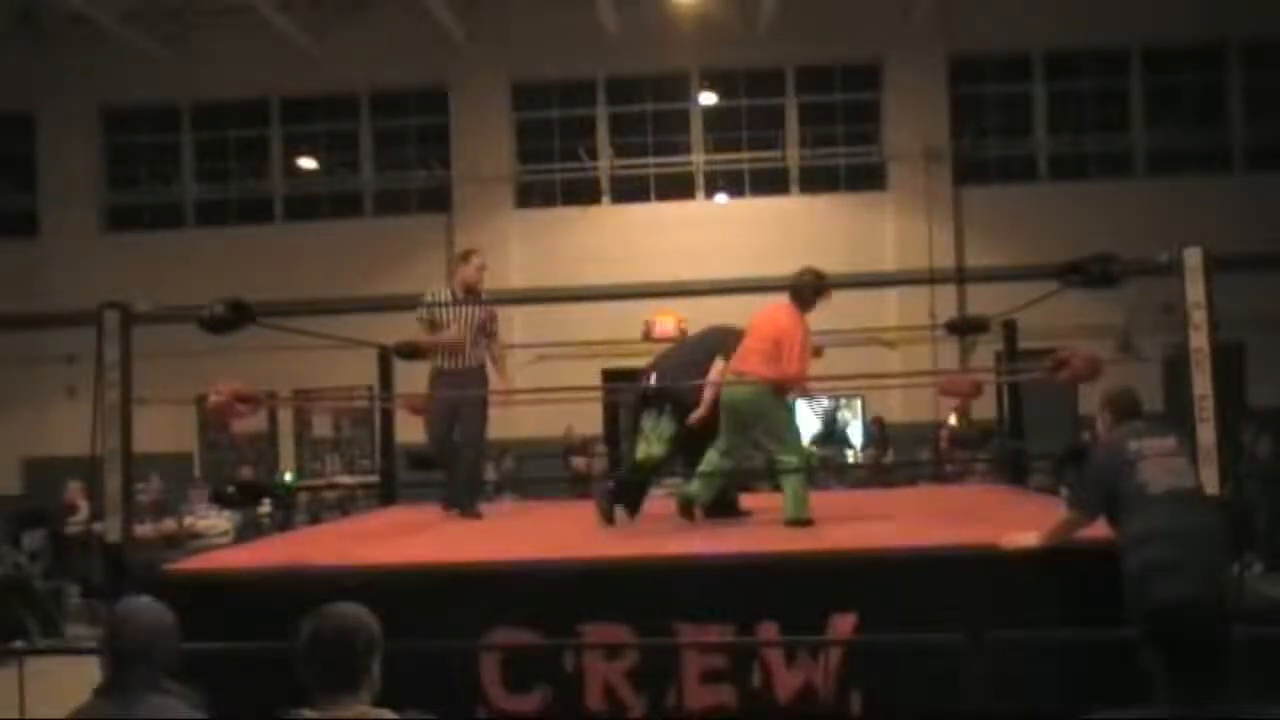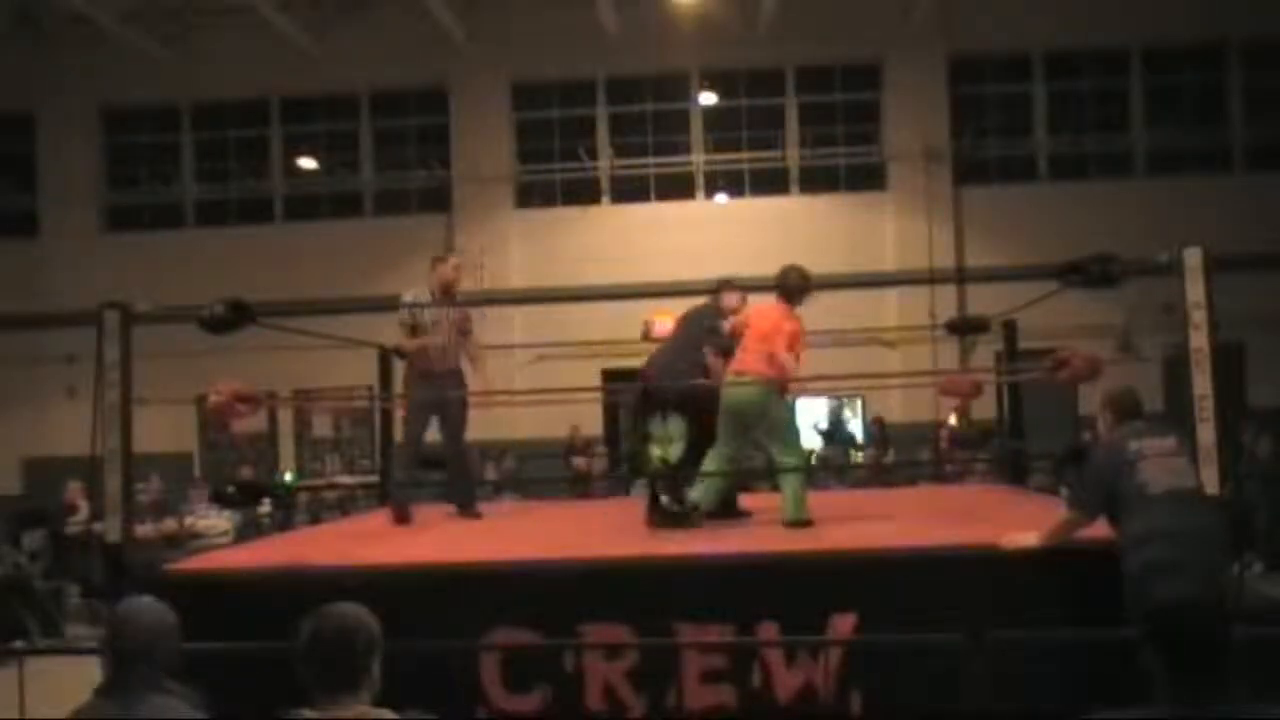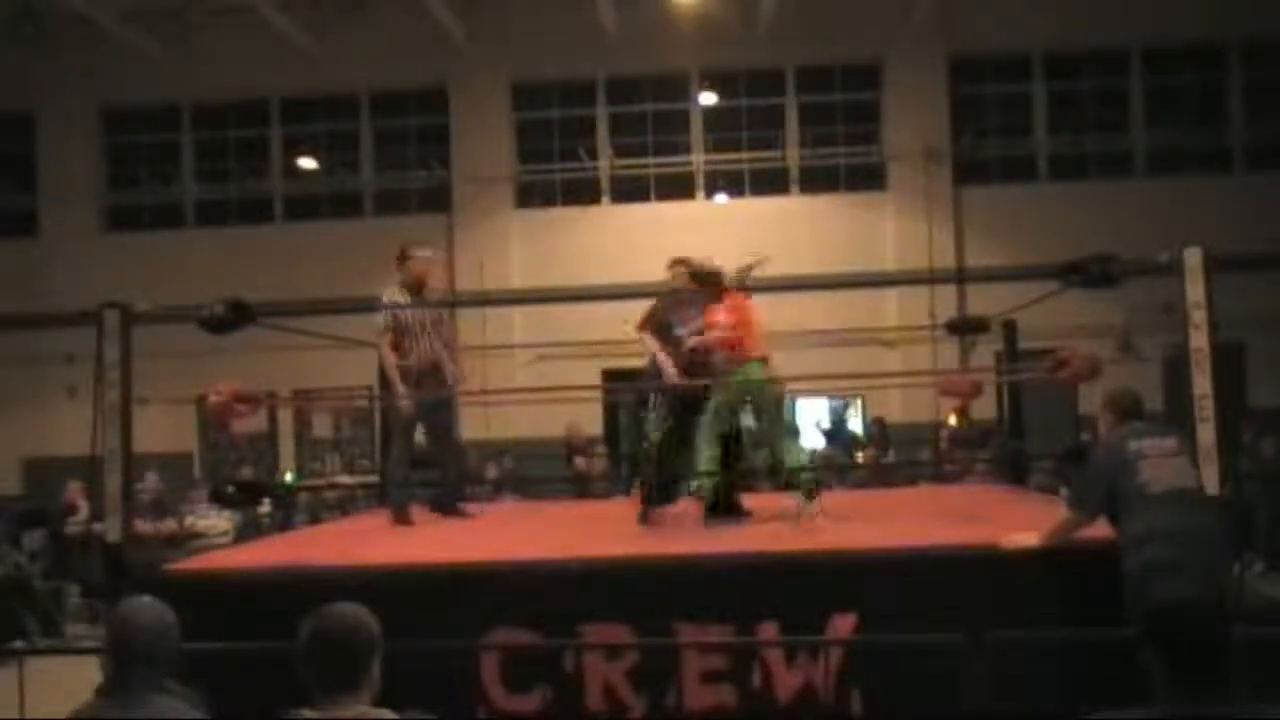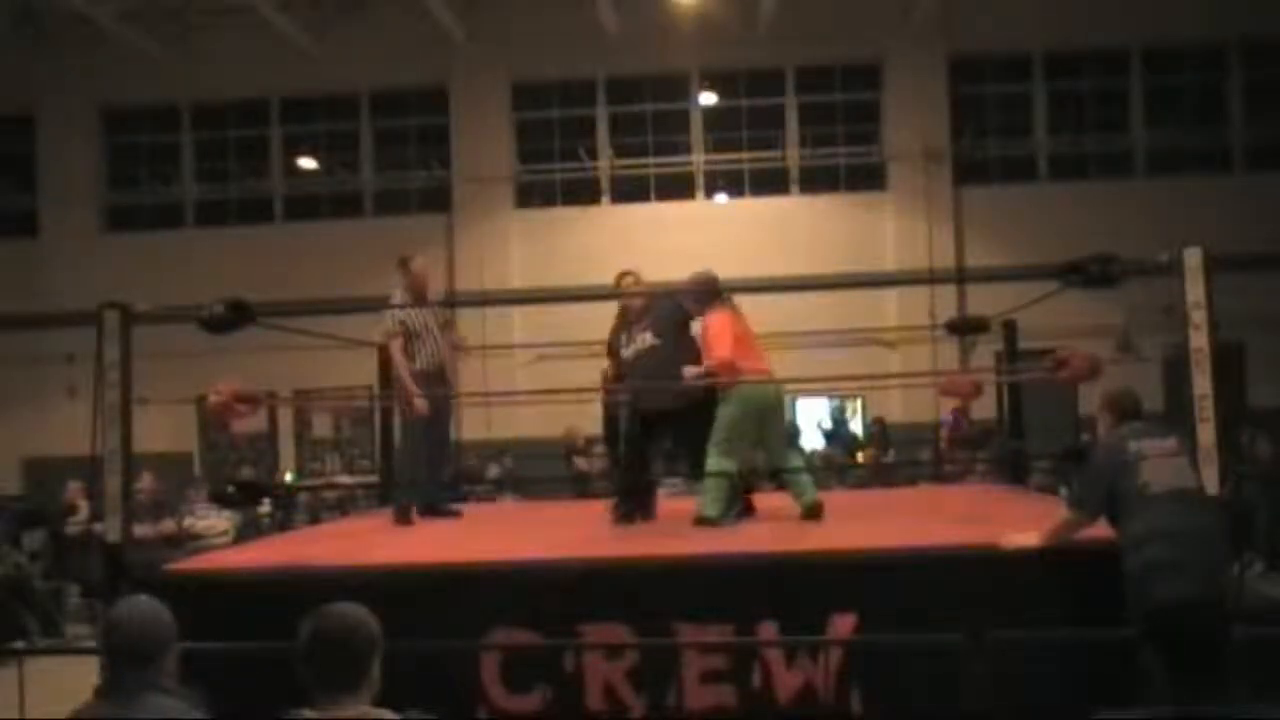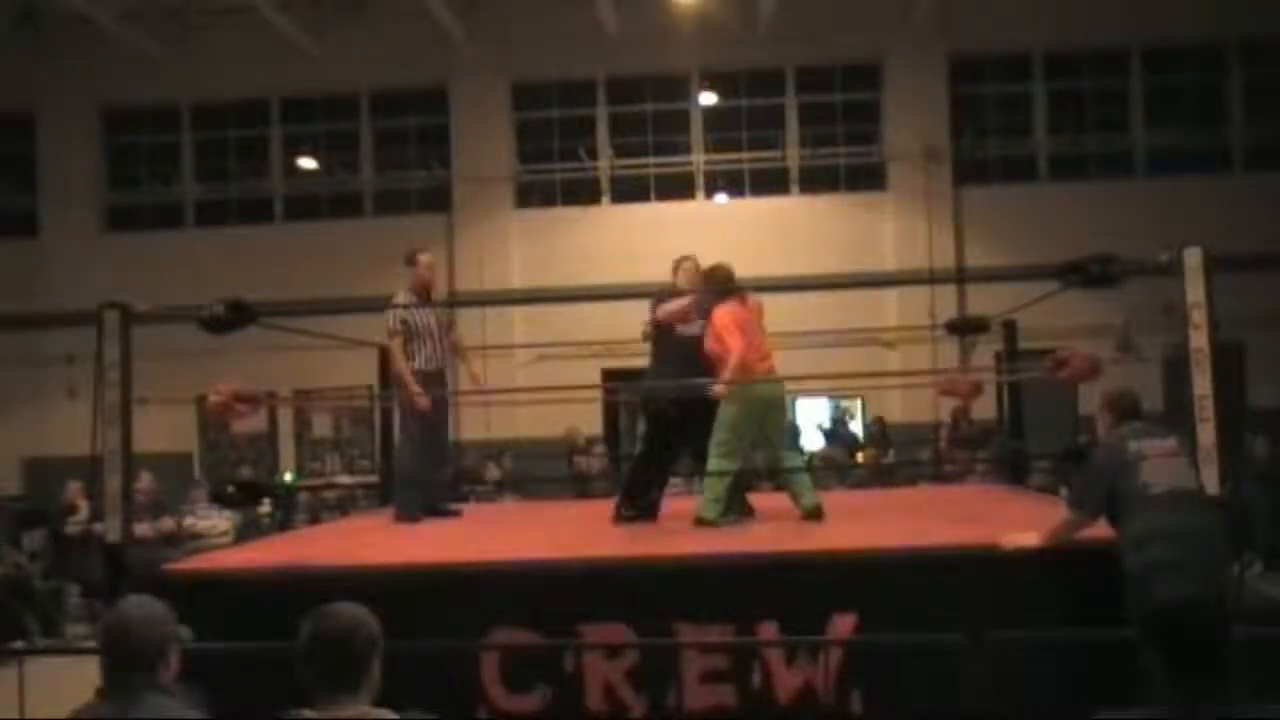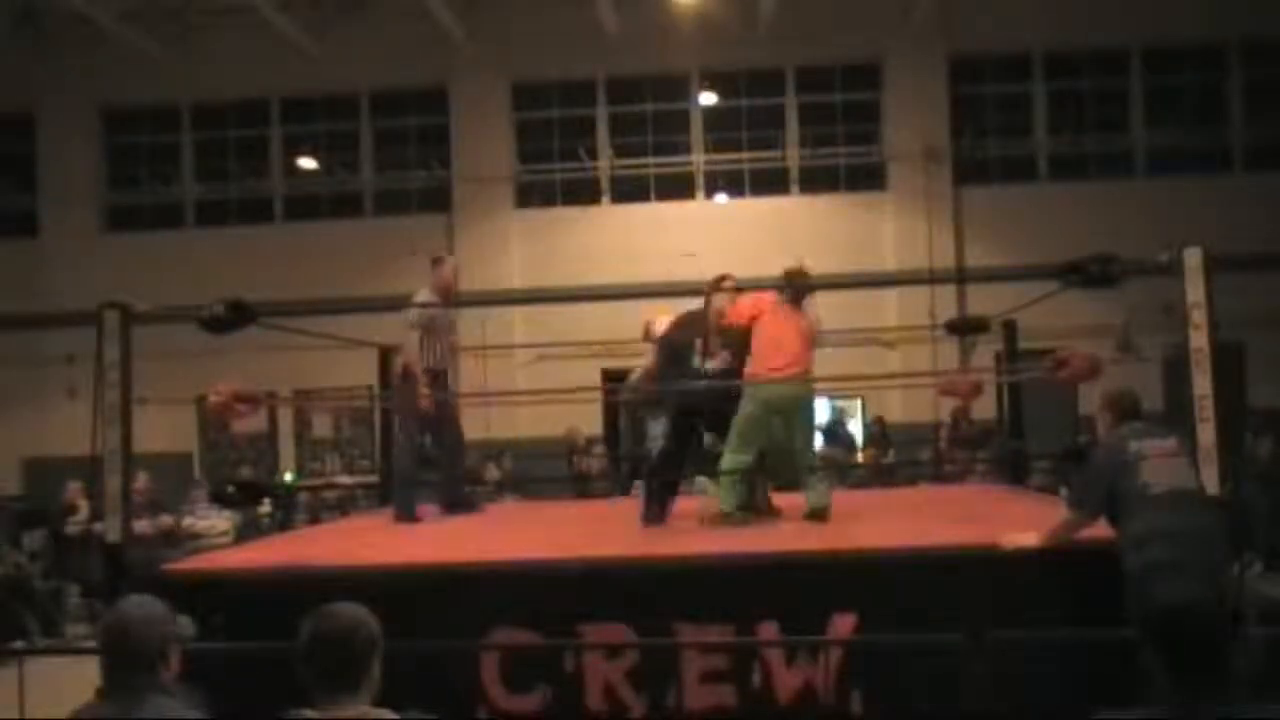
dt=0.4s
person 1, frame 1
left shoulder: (1109, 447)
right shoulder: (1173, 442)
left elbow: (1081, 514)
left wrist: (1039, 538)
left hip: (1157, 565)
right hip: (1207, 549)
left knee: (1172, 674)
right knee: (1208, 668)
person 1, frame 2
left shoulder: (1110, 447)
right shoulder: (1174, 442)
left elbow: (1082, 514)
left wrist: (1039, 538)
left hip: (1157, 565)
right hip: (1207, 550)
left knee: (1171, 674)
right knee: (1209, 670)
person 1, frame 3
left shoulder: (1110, 448)
right shoulder: (1174, 442)
left elbow: (1082, 514)
left wrist: (1040, 539)
left hip: (1157, 567)
right hip: (1207, 552)
left knee: (1171, 675)
right knee: (1208, 668)
person 1, frame 4
left shoulder: (1110, 448)
right shoulder: (1173, 442)
left elbow: (1082, 515)
left wrist: (1039, 538)
left hip: (1157, 566)
right hip: (1207, 552)
left knee: (1171, 676)
right knee: (1209, 667)
person 1, frame 5
left shoulder: (1110, 449)
right shoulder: (1173, 442)
left elbow: (1082, 515)
left wrist: (1039, 539)
left hip: (1156, 566)
right hip: (1207, 553)
left knee: (1172, 674)
right knee: (1208, 669)
person 1, frame 6
left shoulder: (1110, 449)
right shoulder: (1174, 442)
left elbow: (1082, 515)
left wrist: (1039, 539)
left hip: (1157, 566)
right hip: (1207, 553)
left knee: (1172, 672)
right knee: (1210, 672)
person 2, frame 1
left shoulder: (484, 304)
right shoulder: (433, 299)
left elbow: (493, 343)
right elbow: (421, 338)
left wrist: (503, 377)
right wrist: (444, 339)
left hip: (473, 379)
right hip: (442, 379)
left knee: (472, 440)
right knee: (439, 439)
left ankle: (468, 500)
right ankle: (454, 491)
person 2, frame 2
left shoulder: (459, 306)
right shoulder: (412, 301)
left elbow: (469, 343)
right elbow: (402, 343)
left wrist: (479, 371)
right wrist: (430, 341)
left hip: (451, 380)
right hip: (421, 381)
left knee: (456, 443)
right knee: (412, 442)
left ankle: (465, 501)
right ankle: (400, 504)
person 2, frame 3
left shoulder: (430, 299)
right shoulder: (391, 303)
right elbow: (385, 349)
left wrist: (451, 364)
right wrist: (399, 390)
left hip: (436, 380)
right hip: (409, 382)
left knee: (447, 442)
right knee: (402, 446)
left ankle: (446, 499)
right ankle: (399, 506)
person 2, frame 4
left shoulder: (432, 304)
right shoulder: (397, 310)
left elbow: (448, 337)
right elbow: (397, 355)
right wrist: (413, 392)
left hip: (440, 382)
right hip: (416, 383)
left knee: (439, 445)
right knee: (412, 447)
left ankle: (431, 501)
right ankle: (403, 507)
person 2, frame 5
left shoulder: (435, 305)
right shoulder: (399, 307)
left elbow: (451, 340)
right elbow: (396, 354)
left wrist: (468, 365)
right wrist: (414, 390)
left hip: (438, 382)
right hip: (415, 383)
left knee: (438, 446)
right knee: (412, 446)
left ankle: (431, 501)
right ankle: (405, 507)
person 2, frame 6
left shoulder: (444, 304)
right shoulder: (423, 303)
right elbow: (412, 349)
left wrist: (446, 386)
right wrist: (422, 389)
left hip: (440, 381)
right hip: (420, 381)
left knee: (452, 442)
left ankle: (453, 497)
right ankle: (404, 506)
person 3, frame 1
left shoulder: (769, 311)
right shoulder: (797, 326)
right elbow: (791, 375)
left wrist: (806, 353)
right wrist: (801, 390)
left hip: (731, 387)
right hip: (760, 391)
left knee: (725, 447)
right knee: (789, 452)
left ankle: (694, 494)
right ankle: (797, 512)
person 3, frame 2
left shoulder: (757, 311)
right shoulder: (790, 321)
right elbow: (781, 354)
right wrist: (793, 371)
left hip: (732, 387)
right hip: (762, 391)
left knee: (723, 450)
right knee: (789, 454)
left ankle: (697, 501)
right ankle: (795, 513)
person 3, frame 3
left shoulder: (718, 307)
right shoulder: (736, 298)
left elbow: (728, 333)
left wrist: (700, 341)
left hip: (735, 375)
right hip: (762, 374)
left knee: (708, 431)
right knee: (776, 433)
left ankle: (707, 491)
right ankle: (805, 481)
person 3, frame 4
left shoulder: (715, 320)
right shoulder: (730, 312)
left elbow: (725, 359)
left wrist: (697, 371)
left hip: (742, 392)
right hip: (768, 388)
left knee: (721, 452)
right knee: (781, 450)
left ankle: (710, 512)
right ankle: (810, 500)
person 3, frame 5
left shoulder: (722, 314)
right shoulder: (748, 305)
left elbow: (739, 350)
left wrist: (725, 383)
left hip: (745, 389)
right hip: (771, 385)
left knee: (722, 452)
right knee: (781, 449)
left ankle: (709, 513)
right ankle: (810, 503)
person 3, frame 6
left shoulder: (763, 302)
right shoulder: (807, 321)
left elbow: (731, 315)
left hip: (762, 389)
right hip: (799, 389)
left knee: (737, 450)
right knee: (803, 450)
left ankle: (727, 508)
right ankle: (819, 504)
person 4, frame 1
left shoulder: (723, 336)
right shoulder: (736, 340)
right elbow: (719, 370)
right wrist: (704, 407)
right hip: (669, 386)
right knee: (655, 448)
right ankle: (613, 499)
person 4, frame 2
left shoulder: (718, 322)
right shoulder: (712, 316)
right elbow: (712, 355)
left hip: (682, 386)
right hip: (670, 385)
left knee: (707, 443)
right knee: (675, 449)
left ankle: (721, 505)
right ankle: (665, 510)
person 4, frame 3
left shoulder: (710, 298)
right shoulder: (664, 304)
right elbow: (645, 334)
right wrist: (665, 364)
left hip: (706, 383)
right hip: (674, 384)
right knee: (669, 444)
left ankle: (724, 504)
right ankle: (652, 502)
person 4, frame 4
left shoulder: (666, 304)
right shoulder: (621, 328)
right elbow: (617, 365)
right wrist: (613, 377)
left hip: (685, 393)
right hip: (645, 400)
left knee: (703, 451)
right knee: (635, 455)
right ankle: (630, 508)
person 4, frame 5
right shoulder: (664, 299)
right elbow: (664, 314)
right wrist: (692, 299)
left hip: (704, 389)
right hip: (667, 390)
right knee: (656, 450)
left ankle: (733, 505)
right ankle: (633, 507)
person 4, frame 6
right shoulder: (688, 323)
right elbow: (659, 351)
right wrist: (642, 374)
left hip: (722, 399)
right hip: (681, 400)
right knee: (671, 453)
right ankle: (655, 507)
